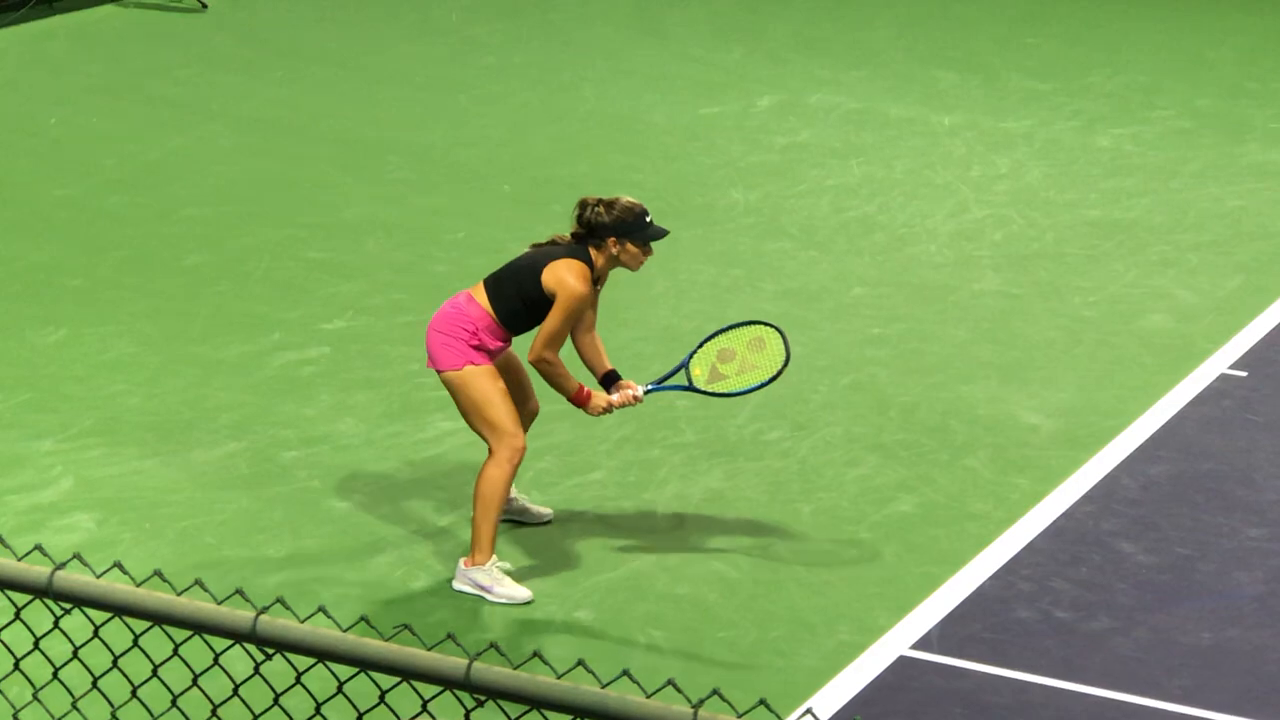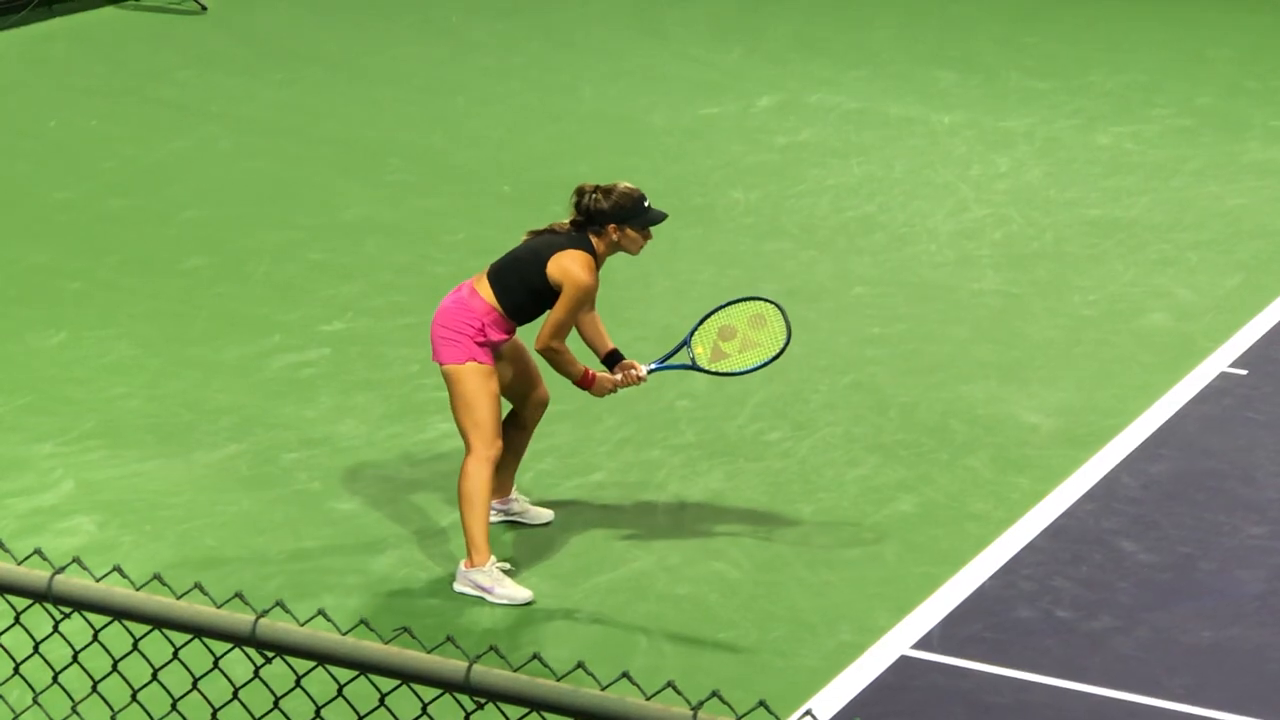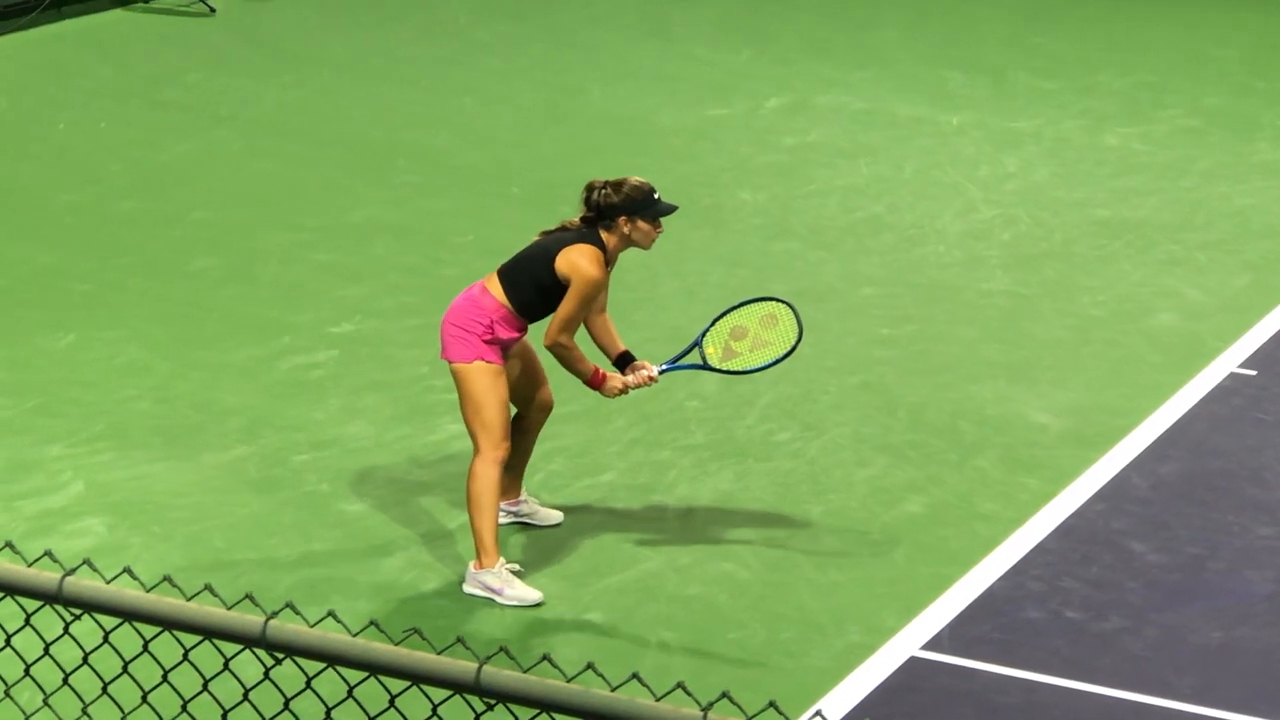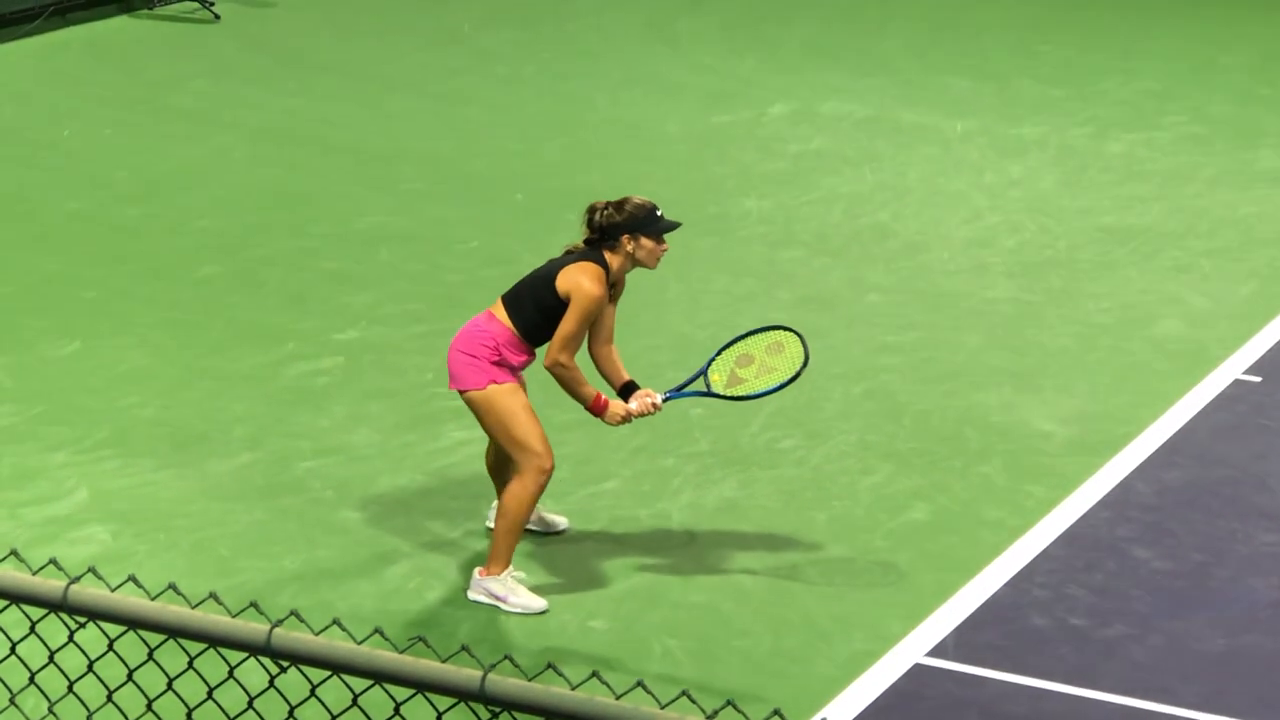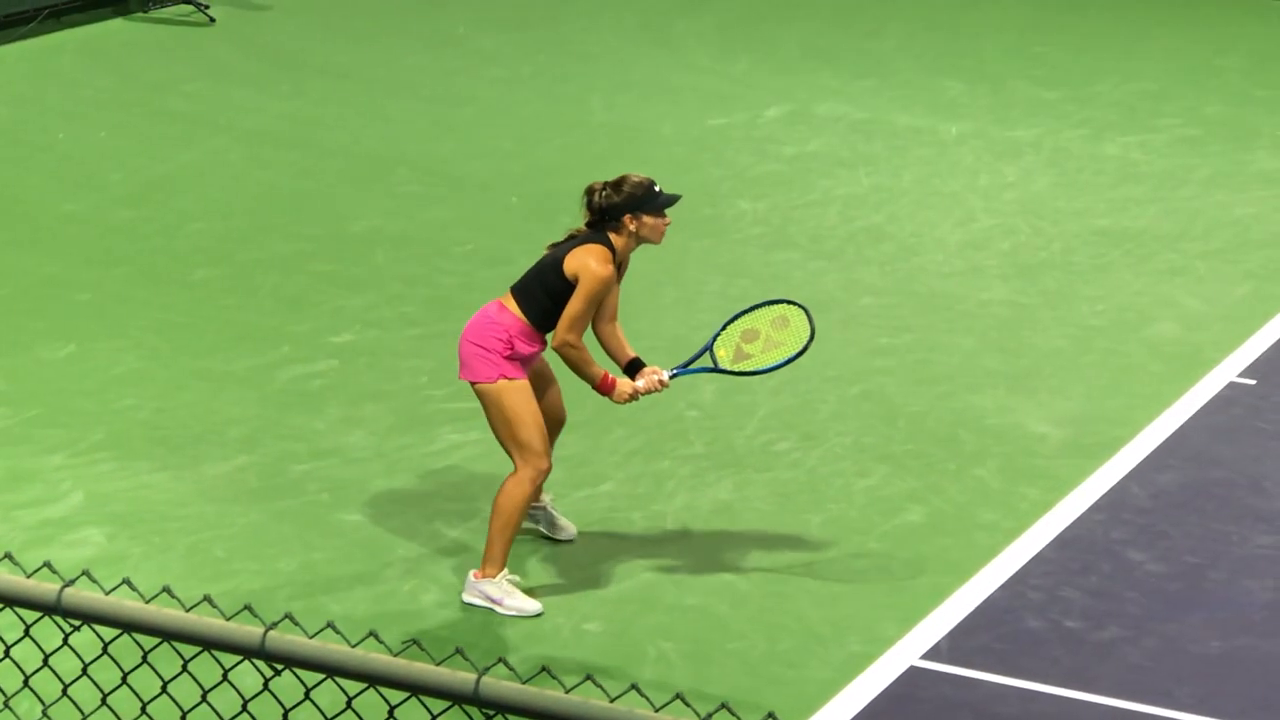
dt=0.4s
person 1, frame 1
left shoulder: (592, 265)
right shoulder: (575, 282)
left elbow: (584, 333)
right elbow: (542, 356)
left wrist: (612, 382)
right wrist: (584, 398)
left hip: (479, 336)
right hip: (459, 338)
left knee: (524, 411)
right knee: (510, 444)
left ankle: (498, 500)
right ankle: (476, 567)
person 1, frame 2
left shoulder: (585, 244)
right shoulder: (580, 271)
left elbow: (583, 311)
right elbow: (549, 344)
left wrist: (615, 361)
right wrist: (589, 380)
left hip: (485, 323)
right hip: (466, 331)
left knee: (534, 400)
right knee: (486, 446)
left ankle: (500, 498)
right ankle: (476, 567)
person 1, frame 3
left shoulder: (598, 244)
right shoulder: (589, 265)
left elbow: (595, 315)
right elbow: (558, 339)
left wrist: (626, 362)
right wrist: (599, 380)
left hip: (498, 327)
right hip: (475, 329)
left knee: (538, 405)
right knee: (494, 446)
left ankle: (509, 499)
right ankle: (486, 569)
person 1, frame 4
left shoulder: (610, 274)
right shoulder: (590, 284)
left elbow: (601, 346)
right elbow: (558, 360)
left wrist: (630, 391)
right wrist: (600, 406)
left hip: (499, 354)
right hip: (482, 357)
left knee: (511, 438)
right knee: (538, 462)
left ankle: (509, 512)
right ankle: (492, 577)
person 1, frame 5
left shoulder: (613, 252)
right shoulder: (599, 265)
left elbow: (605, 324)
right elbow: (566, 341)
left wrist: (636, 370)
right wrist: (608, 385)
left hip: (514, 344)
right hip: (494, 348)
left knee: (553, 419)
right knee: (534, 463)
left ankle: (531, 505)
right ankle: (486, 579)
